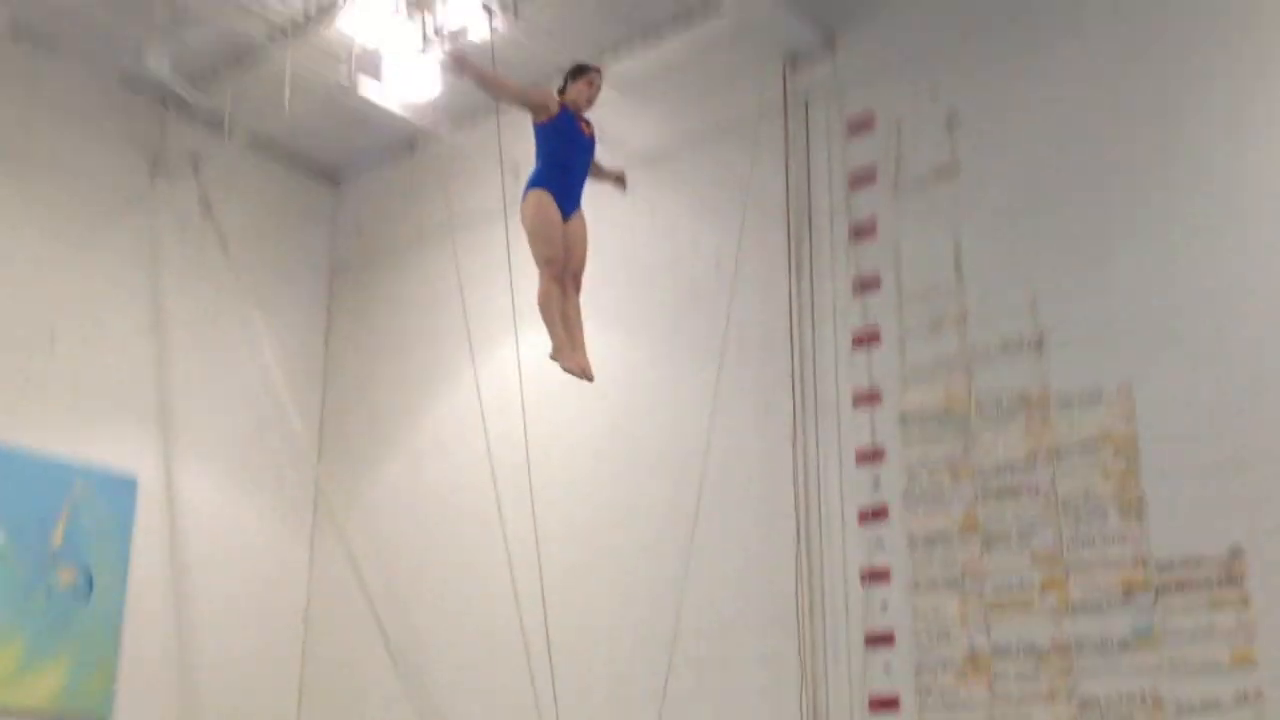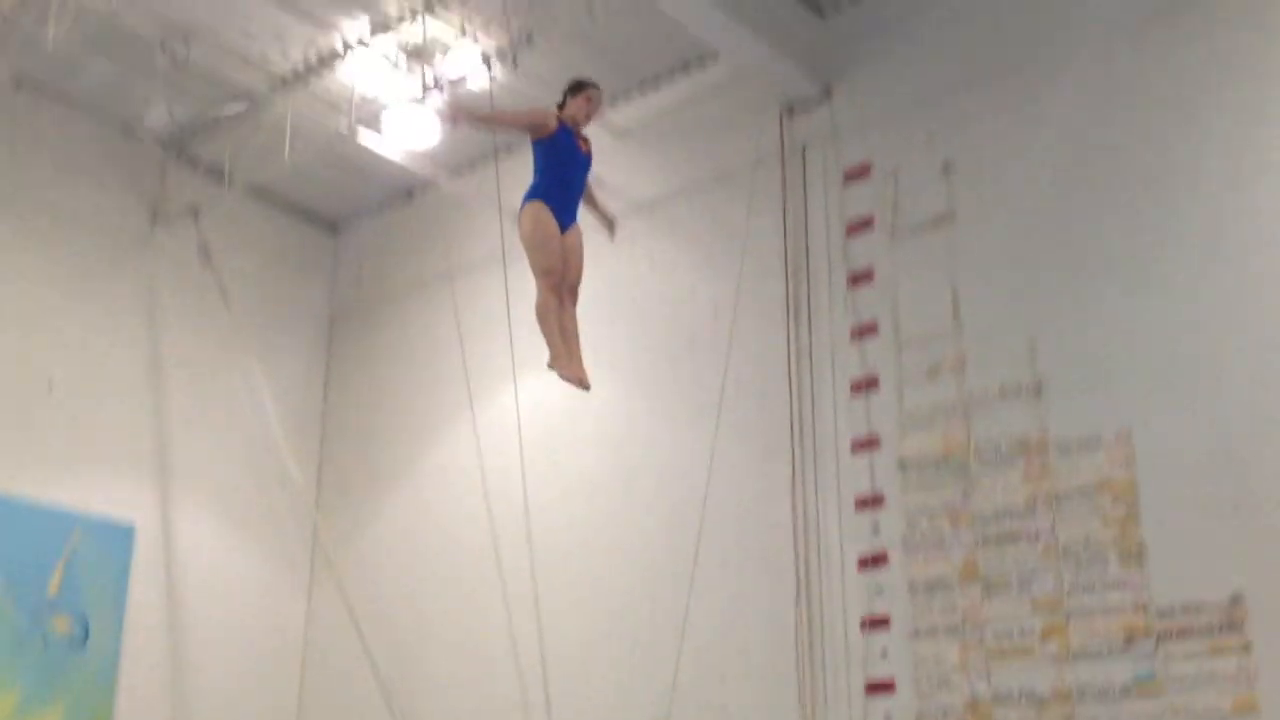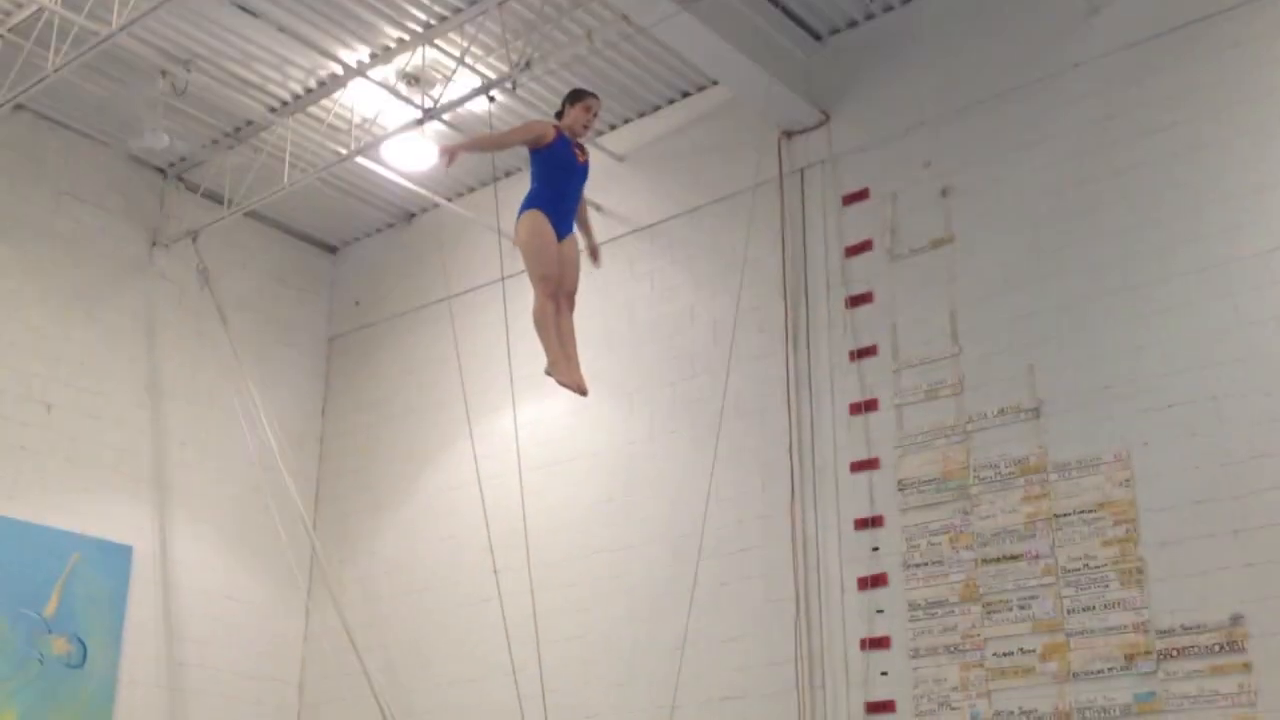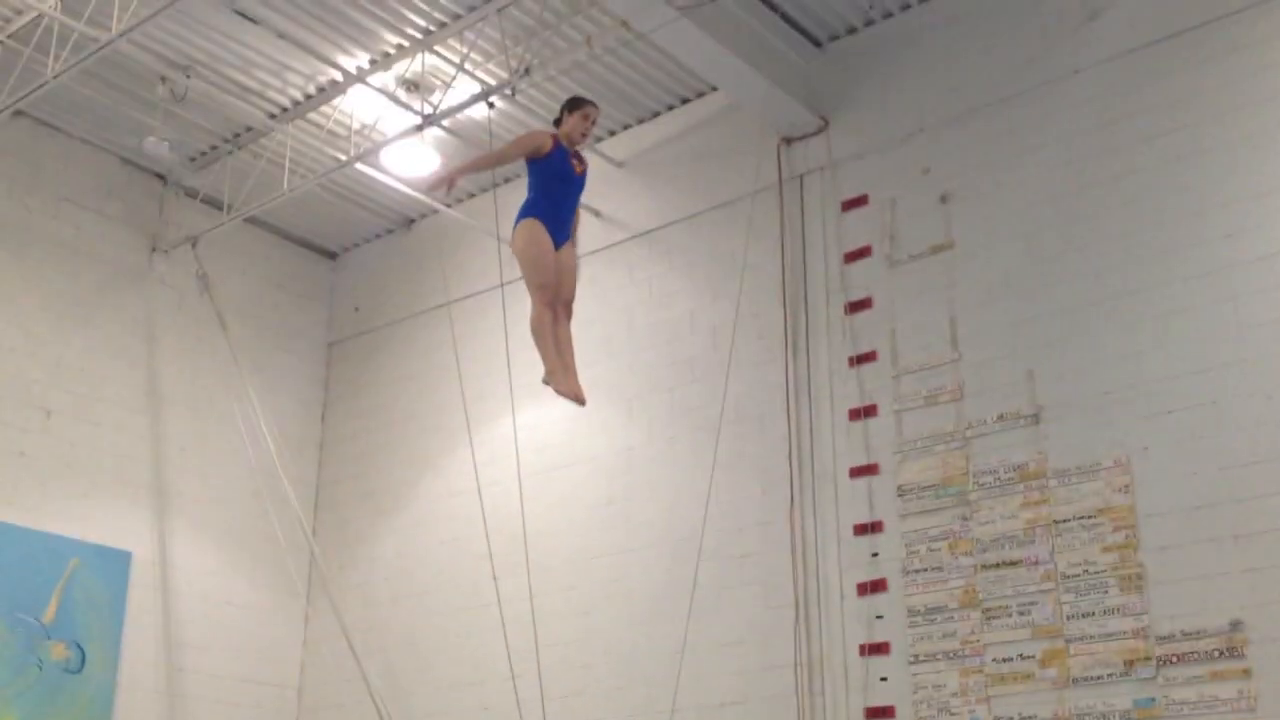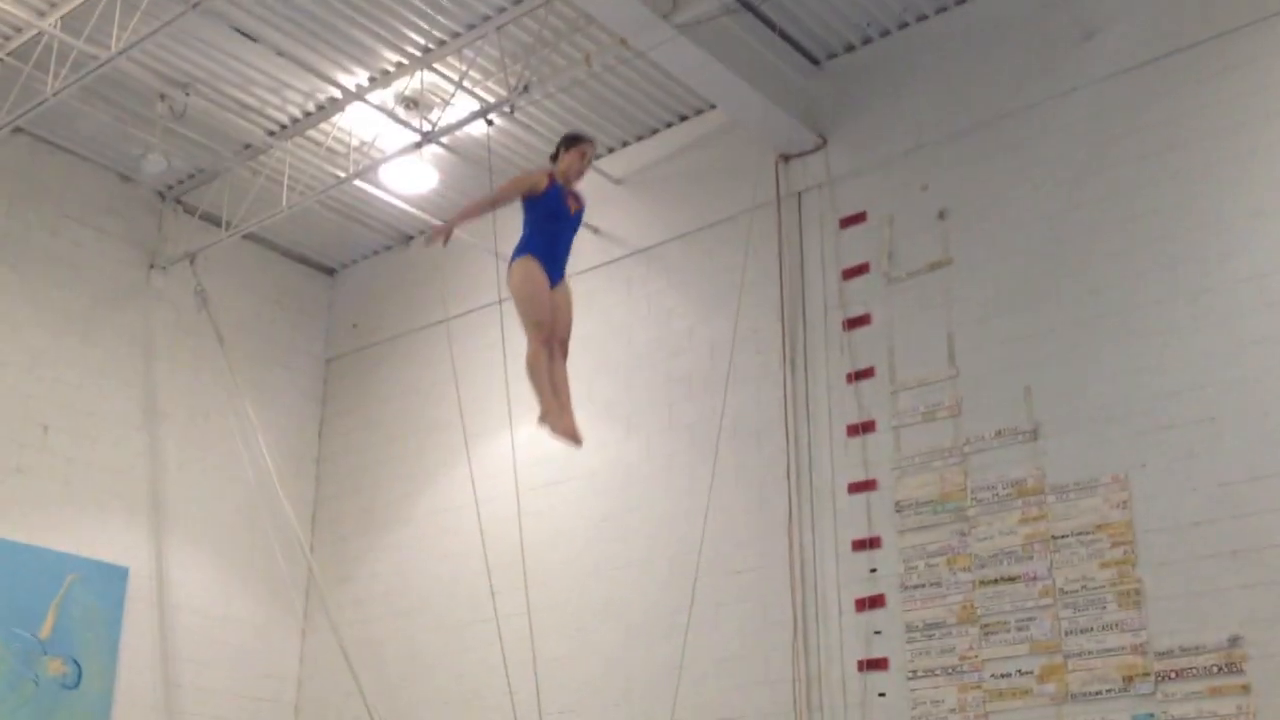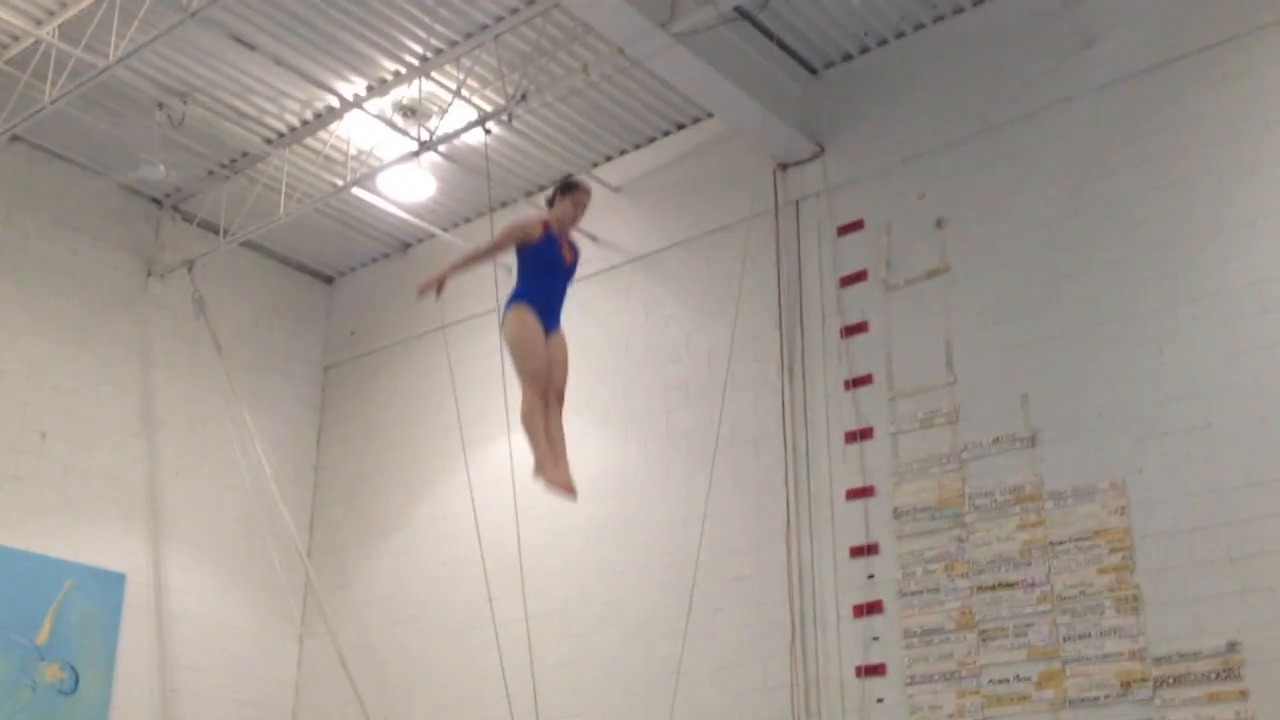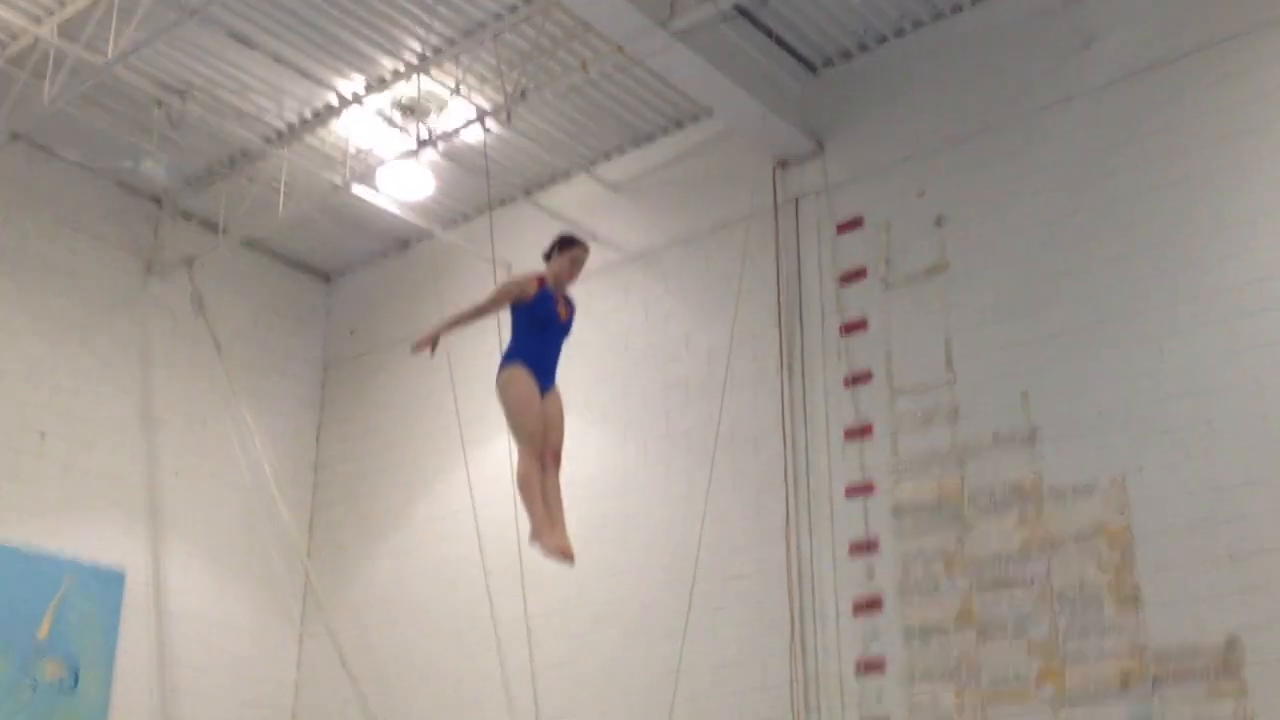
dt=0.1s
person 1, frame 1
left shoulder: (588, 127)
right shoulder: (550, 106)
right elbow: (508, 90)
left wrist: (611, 176)
right wrist: (471, 69)
left hip: (573, 207)
right hip: (543, 195)
left knee: (572, 281)
right knee: (552, 273)
left ankle: (578, 350)
right ankle: (562, 346)
person 1, frame 2
left shoulder: (584, 143)
right shoulder: (547, 122)
right elbow: (505, 119)
left wrist: (601, 212)
right wrist: (466, 113)
left hip: (568, 220)
right hip: (540, 208)
left knee: (569, 293)
right knee: (549, 283)
left ankle: (575, 362)
right ankle: (559, 356)
person 1, frame 3
left shoulder: (583, 153)
right shoulder: (545, 132)
right elbow: (500, 139)
left wrist: (590, 237)
right wrist: (460, 146)
left hip: (565, 228)
right hip: (537, 216)
left knee: (566, 299)
right knee: (547, 291)
left ankle: (572, 367)
right ankle: (557, 362)
person 1, frame 4
left shoulder: (581, 162)
right shoulder: (542, 142)
right elbow: (496, 157)
left wrist: (574, 244)
right wrist: (456, 172)
left hip: (562, 238)
right hip: (534, 225)
left knee: (564, 309)
right knee: (544, 299)
left ankle: (569, 376)
right ankle: (554, 371)
person 1, frame 5
left shoulder: (577, 201)
right shoulder: (539, 180)
right elbow: (492, 201)
right wrist: (452, 222)
left hip: (557, 275)
right hip: (529, 263)
left knee: (559, 348)
right knee: (540, 338)
left ankle: (566, 416)
right ankle: (550, 410)
person 1, frame 6
left shoulder: (572, 249)
right shoulder: (532, 229)
right elbow: (485, 250)
right wrist: (444, 273)
left hip: (551, 324)
right hip: (523, 313)
left knee: (555, 398)
right knee: (535, 388)
left ankle: (560, 468)
right ankle: (544, 462)
person 1, frame 7
left shoulder: (568, 304)
right shoulder: (527, 286)
right elbow: (479, 309)
right wrist: (437, 332)
left hip: (547, 383)
right hip: (518, 372)
left knee: (551, 458)
right knee: (532, 449)
left ankle: (558, 533)
right ankle: (541, 528)
